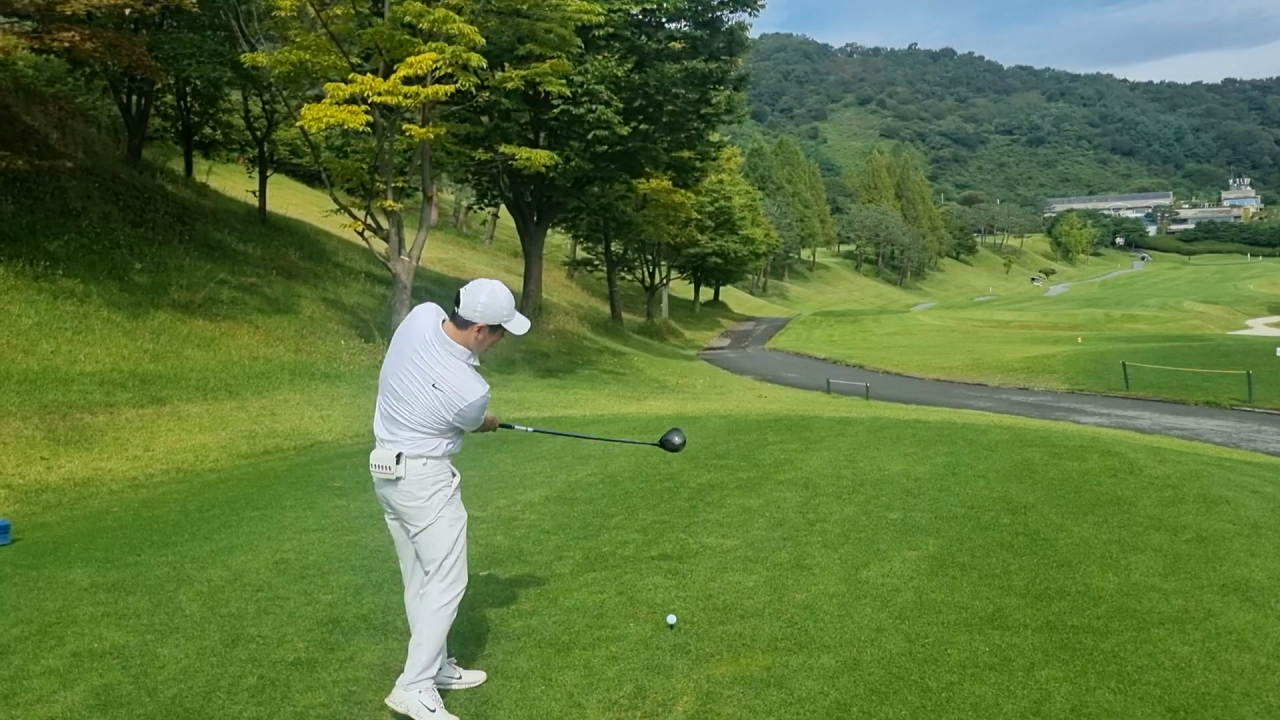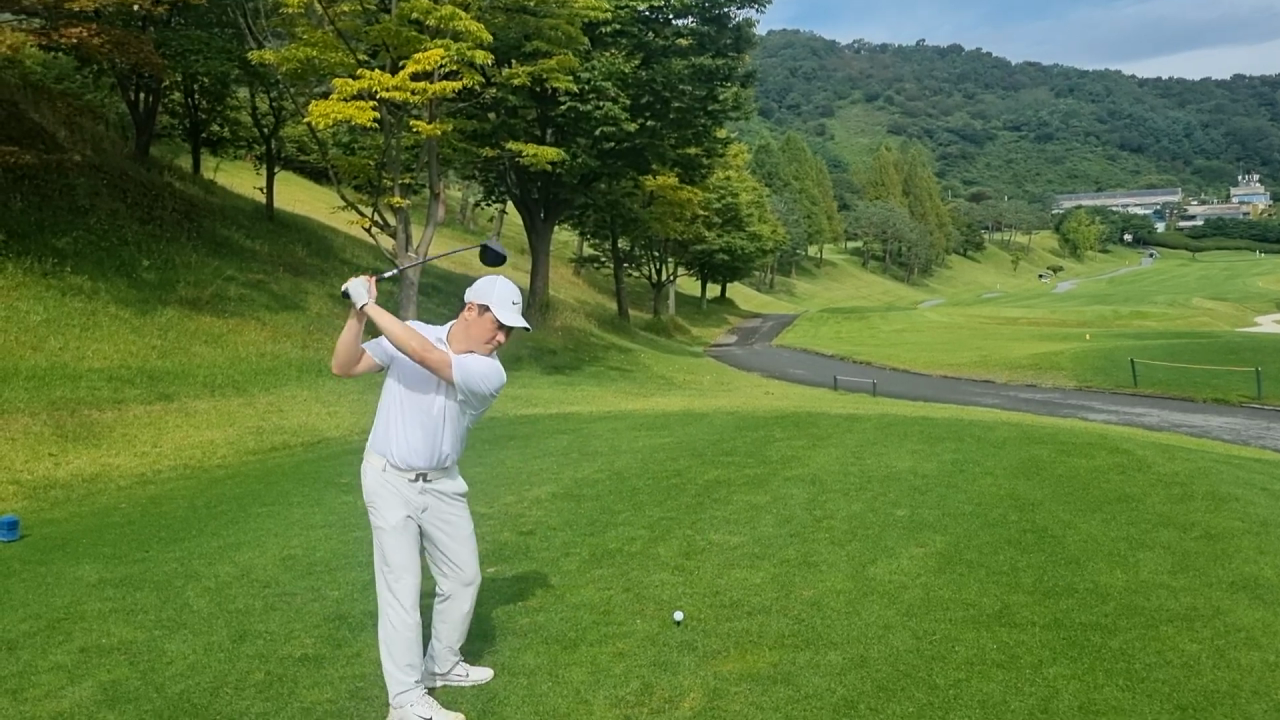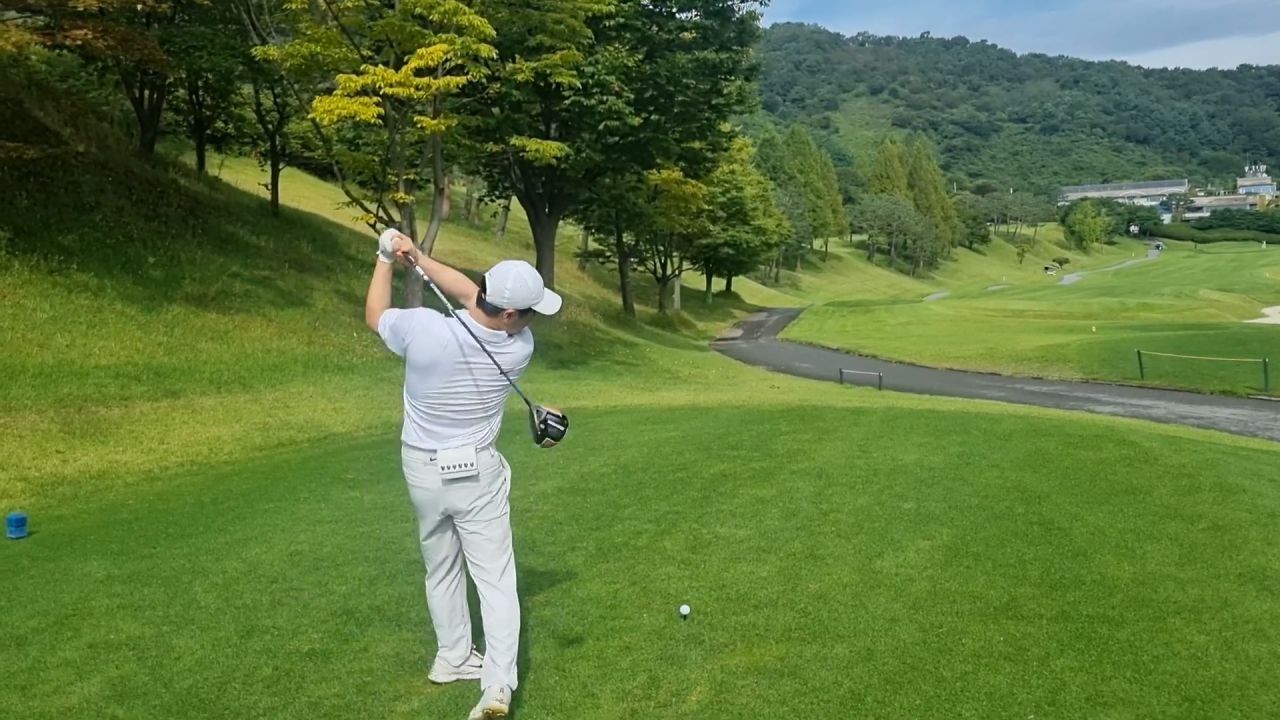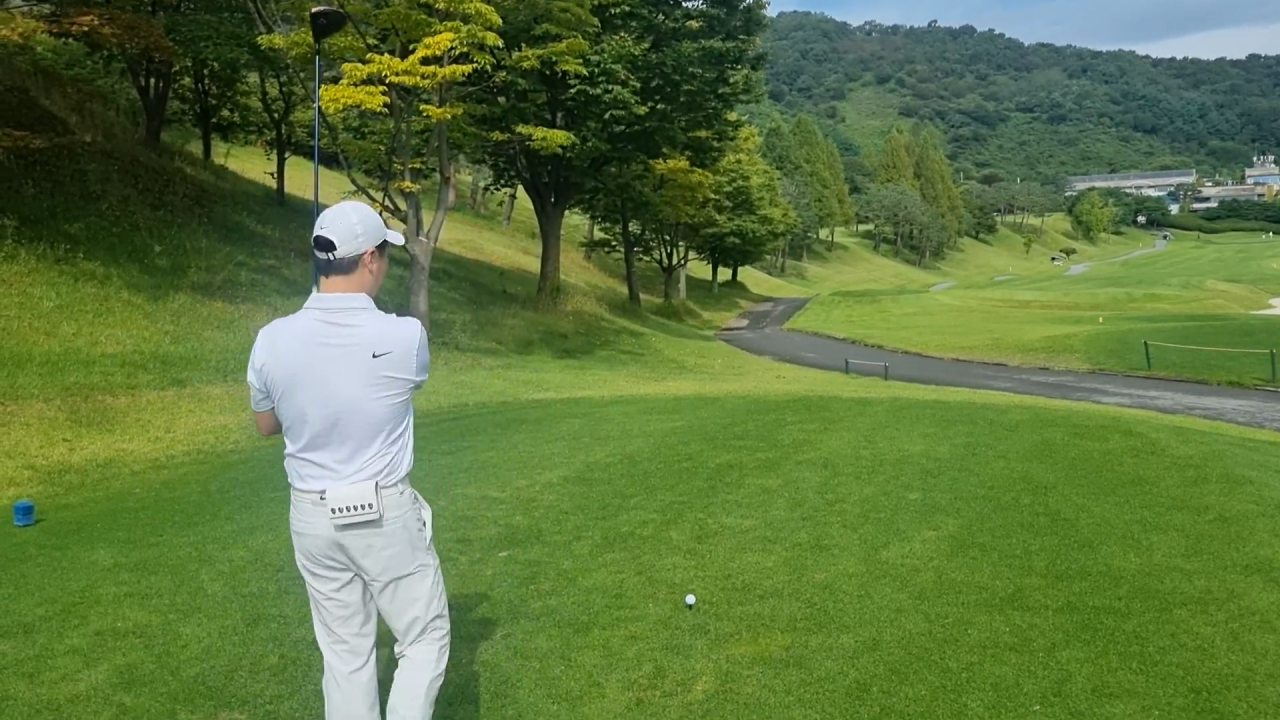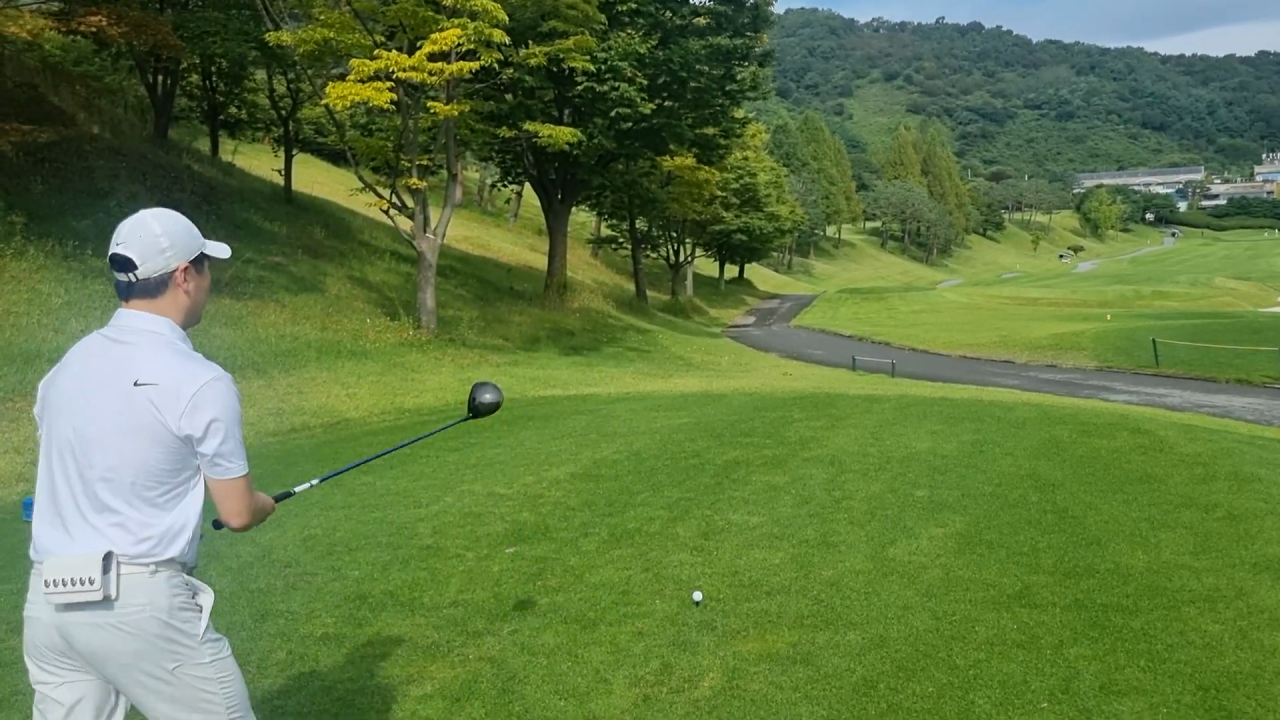
dt=1s
person 1, frame 1
left shoulder: (423, 316)
right shoulder: (468, 392)
right elbow: (479, 424)
right wrist: (493, 421)
left hip: (391, 470)
right hip: (425, 479)
left knee: (423, 578)
right knee: (446, 582)
left ankle: (434, 667)
person 1, frame 2
left shoulder: (489, 374)
right shoulder: (415, 333)
left elbow: (424, 356)
right elbow: (343, 367)
left wrist: (370, 305)
right wrist: (357, 312)
left hip: (441, 484)
right hip: (389, 480)
left knee: (463, 578)
right knee: (400, 590)
left ankle: (441, 665)
person 1, frame 3
left shoulder: (423, 329)
right shoulder: (518, 349)
left elbow: (375, 316)
right elbow: (472, 294)
left wrist: (387, 257)
right wrist: (418, 256)
left hip: (422, 470)
right hip: (477, 473)
left knee: (442, 566)
right knee: (496, 576)
left ankle: (452, 656)
person 1, frame 4
left shoulder: (272, 340)
right shoulder: (405, 335)
left elbow: (267, 425)
left hip: (312, 517)
right hip: (385, 514)
left knee: (344, 654)
right knee: (425, 638)
person 1, frame 5
left shoulder: (67, 365)
right shoulder: (199, 381)
right elbow: (238, 512)
right wrist: (262, 504)
left hip: (48, 600)
right hip: (141, 601)
